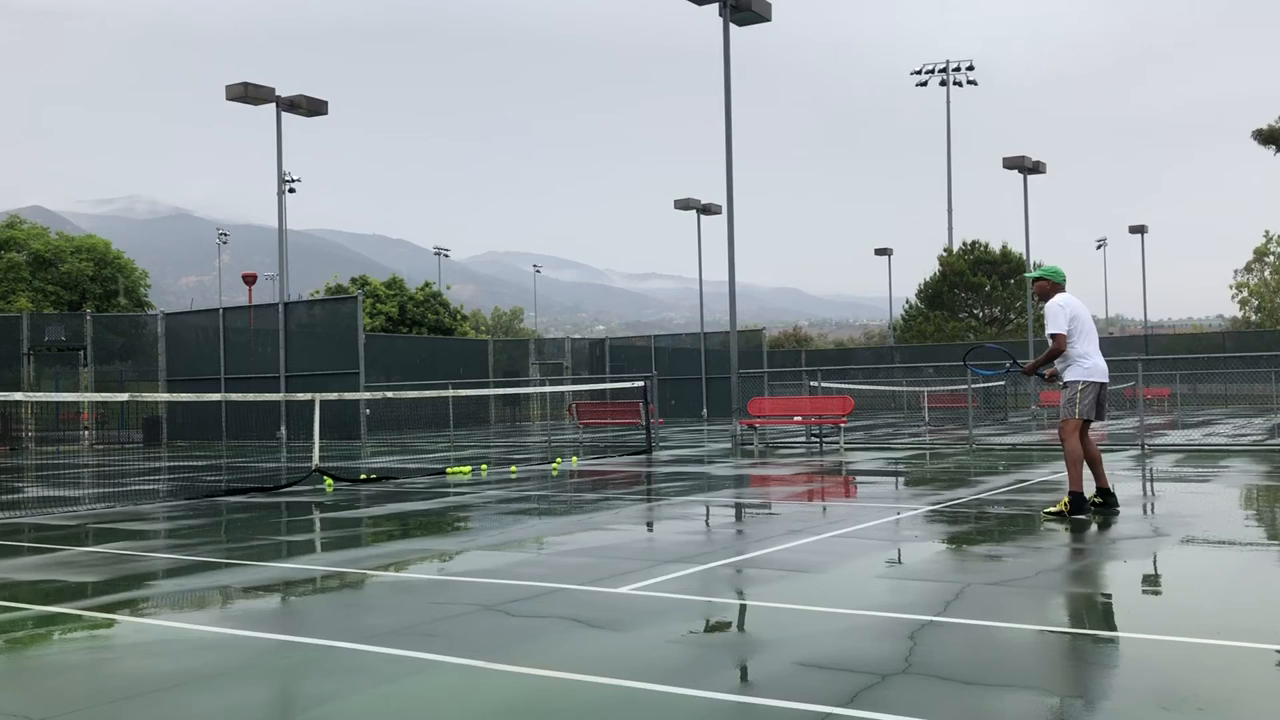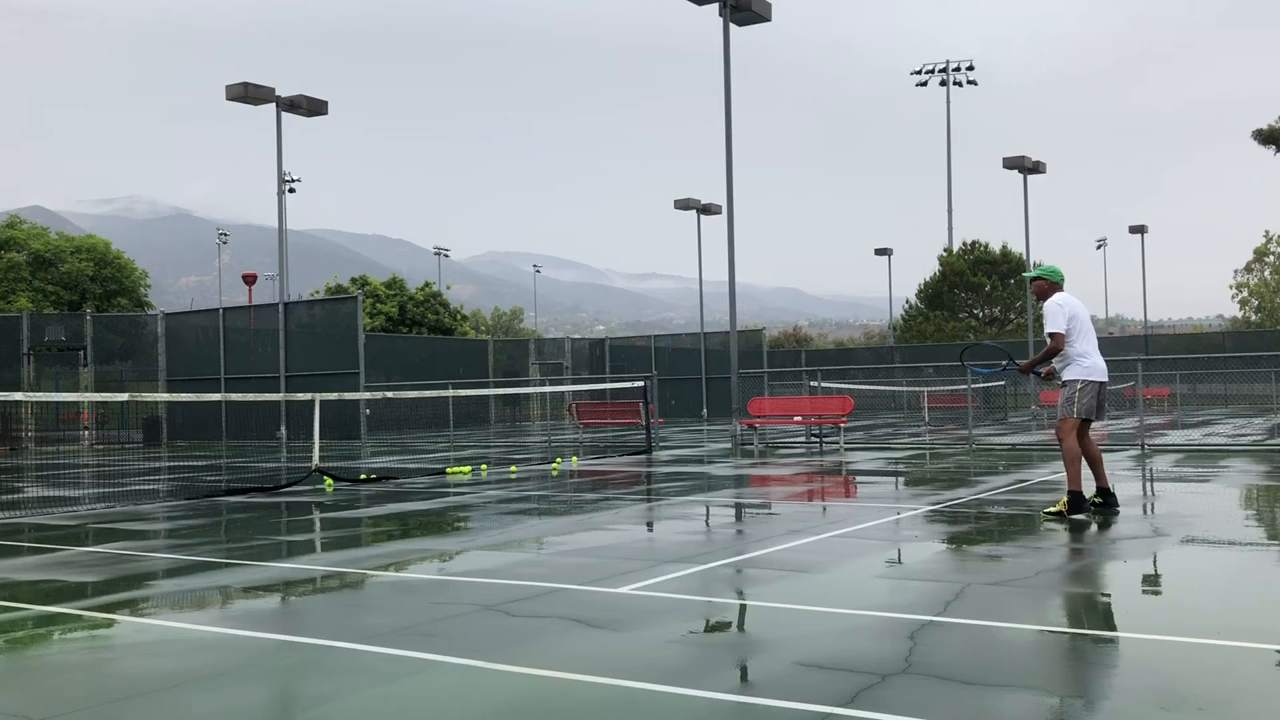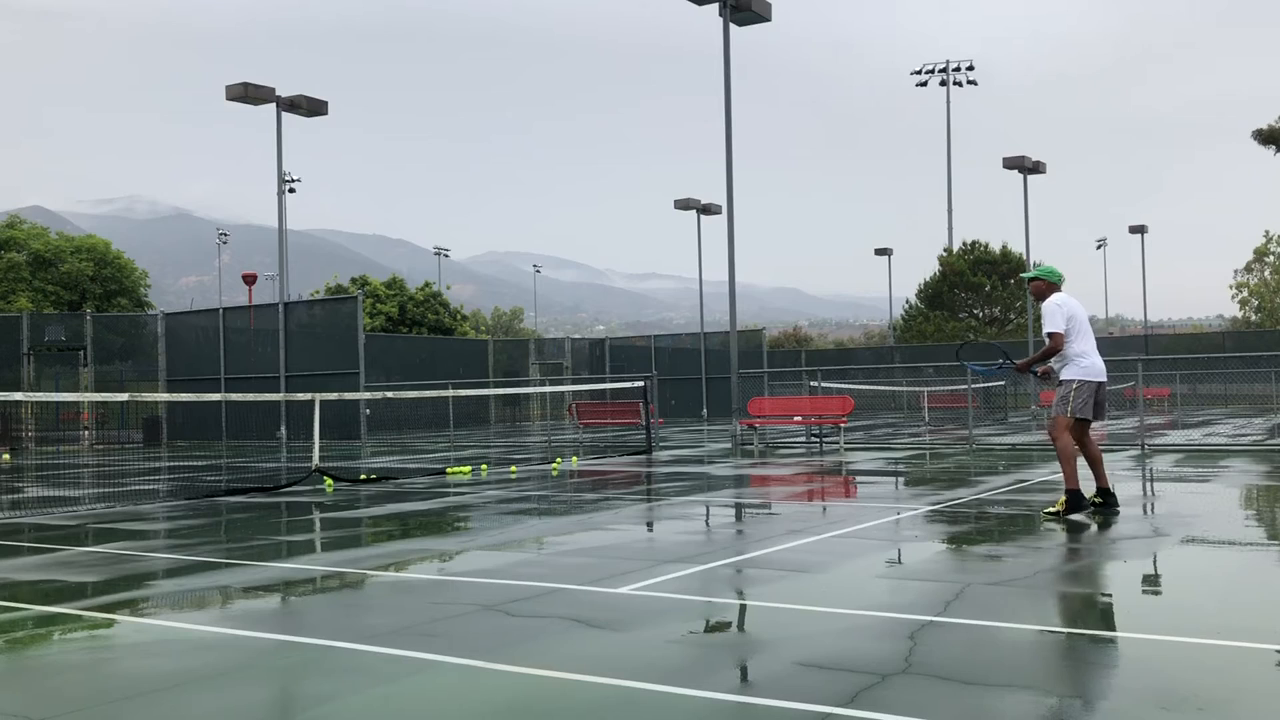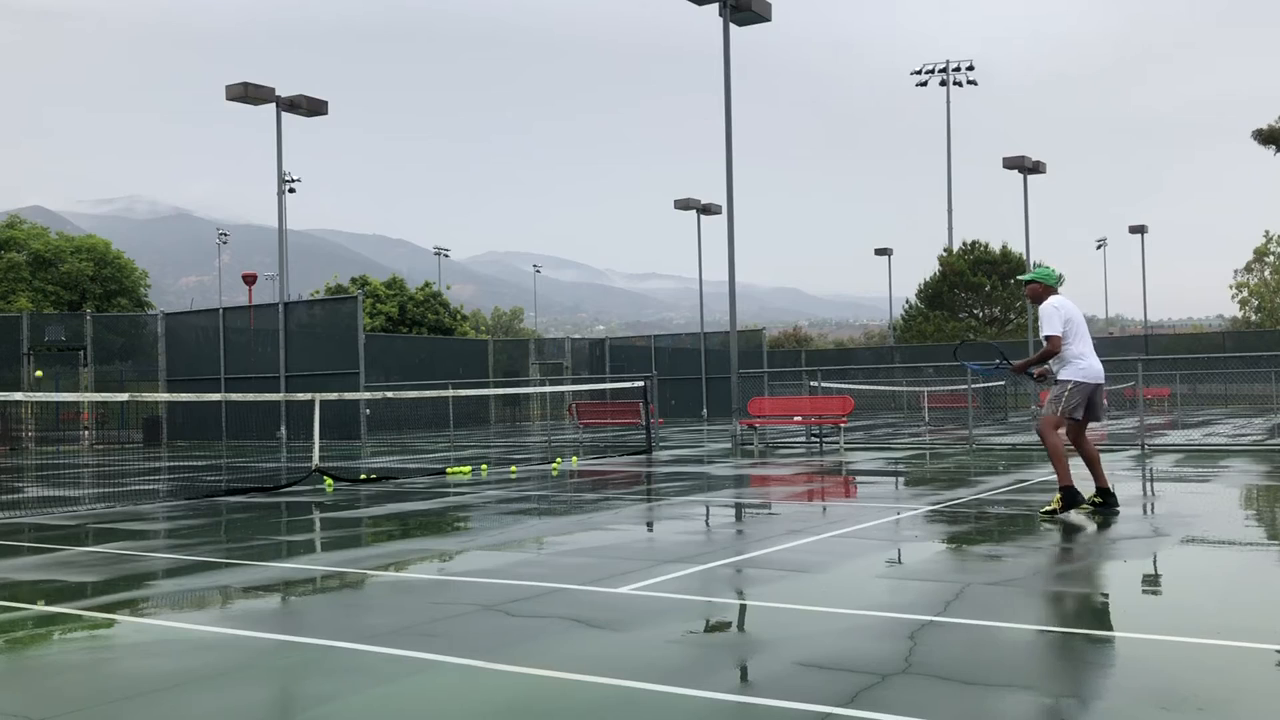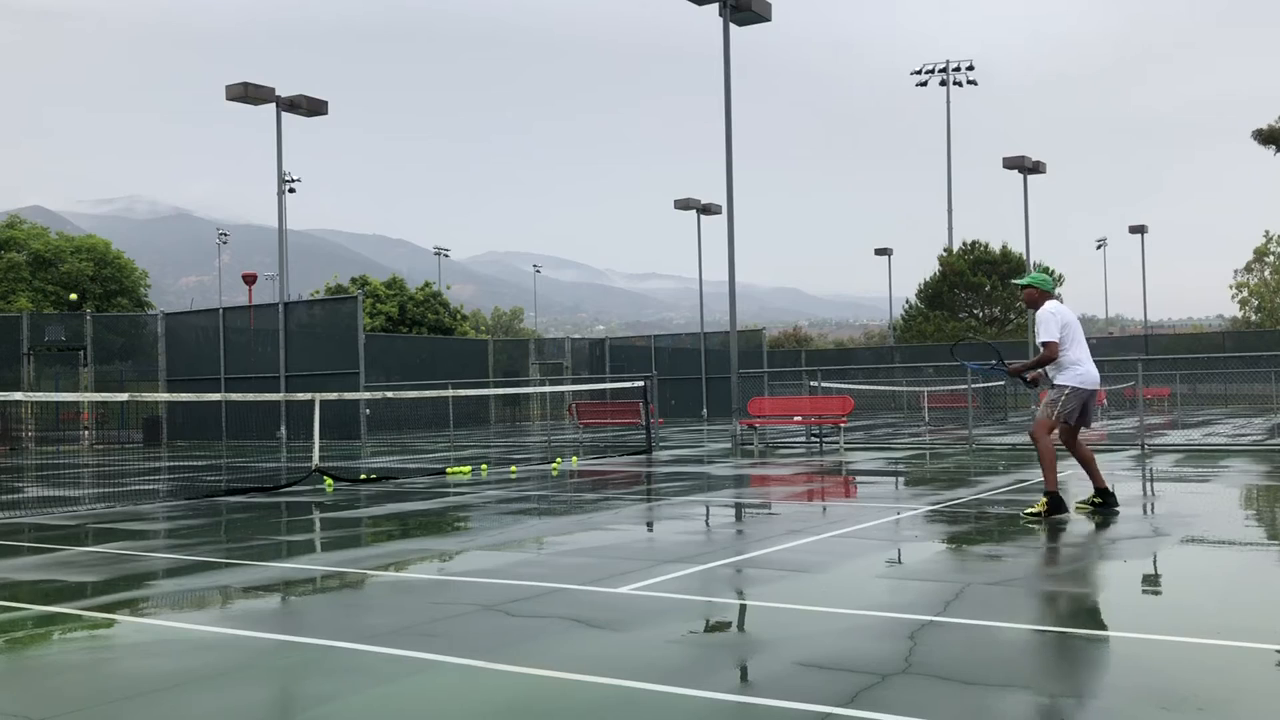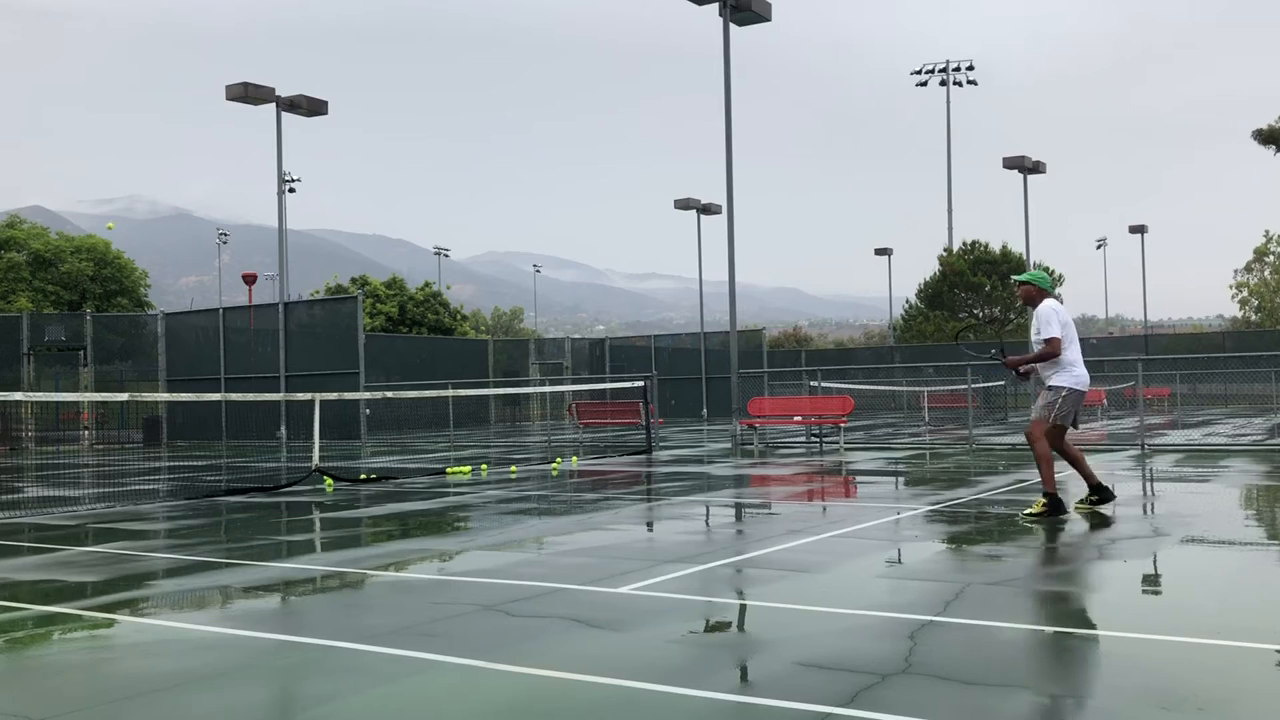
dt=0.1s
person 1, frame 1
left shoulder: (1055, 304)
right shoulder: (1072, 302)
left elbow: (1060, 346)
left wrist: (1035, 365)
right wrist: (1059, 369)
left hip: (1081, 376)
right hip: (1095, 373)
left knee: (1068, 433)
right knee: (1079, 435)
left ankle: (1076, 499)
right ankle: (1105, 496)
person 1, frame 2
left shoulder: (1053, 303)
right shoulder: (1070, 301)
left elbow: (1058, 344)
left wrist: (1031, 364)
right wrist: (1056, 368)
left hip: (1080, 375)
right hip: (1095, 372)
left knee: (1065, 432)
right knee: (1080, 434)
left ankle: (1075, 498)
right ankle: (1105, 496)
person 1, frame 3
left shoulder: (1052, 304)
right shoulder: (1067, 302)
left elbow: (1056, 344)
left wrist: (1029, 362)
right wrist: (1053, 367)
left hip: (1080, 375)
right hip: (1095, 372)
left knee: (1058, 430)
right knee: (1079, 434)
left ankle: (1073, 496)
right ankle: (1105, 495)
person 1, frame 4
left shoulder: (1049, 306)
right shoulder: (1063, 304)
left elbow: (1054, 347)
left wrist: (1026, 364)
right wrist: (1050, 369)
left hip: (1076, 376)
right hip: (1092, 374)
left knee: (1046, 427)
right knee: (1076, 434)
left ankle: (1068, 493)
right ankle: (1104, 495)
person 1, frame 5
left shoulder: (1046, 312)
right shoulder: (1057, 310)
left elbow: (1052, 353)
left wrist: (1022, 368)
right wrist: (1041, 374)
left hip: (1072, 381)
right hip: (1086, 379)
left knee: (1038, 432)
right knee: (1070, 439)
left ankle: (1052, 498)
right ankle: (1103, 495)
person 1, frame 6
left shoulder: (1045, 309)
right shoulder: (1050, 309)
left elbow: (1054, 350)
left wrist: (1021, 361)
right wrist: (1032, 368)
left hip: (1065, 382)
right hip: (1071, 382)
left knee: (1035, 433)
right knee: (1055, 440)
left ankle: (1051, 500)
right ankle: (1098, 489)
